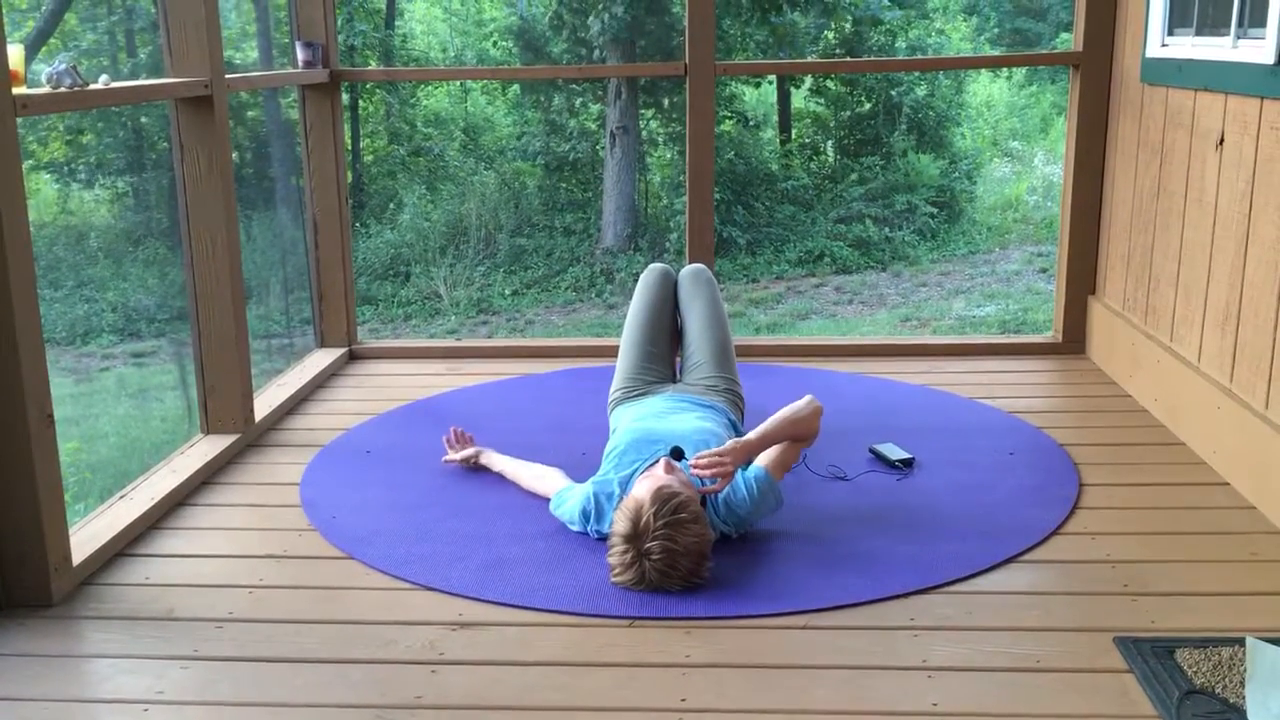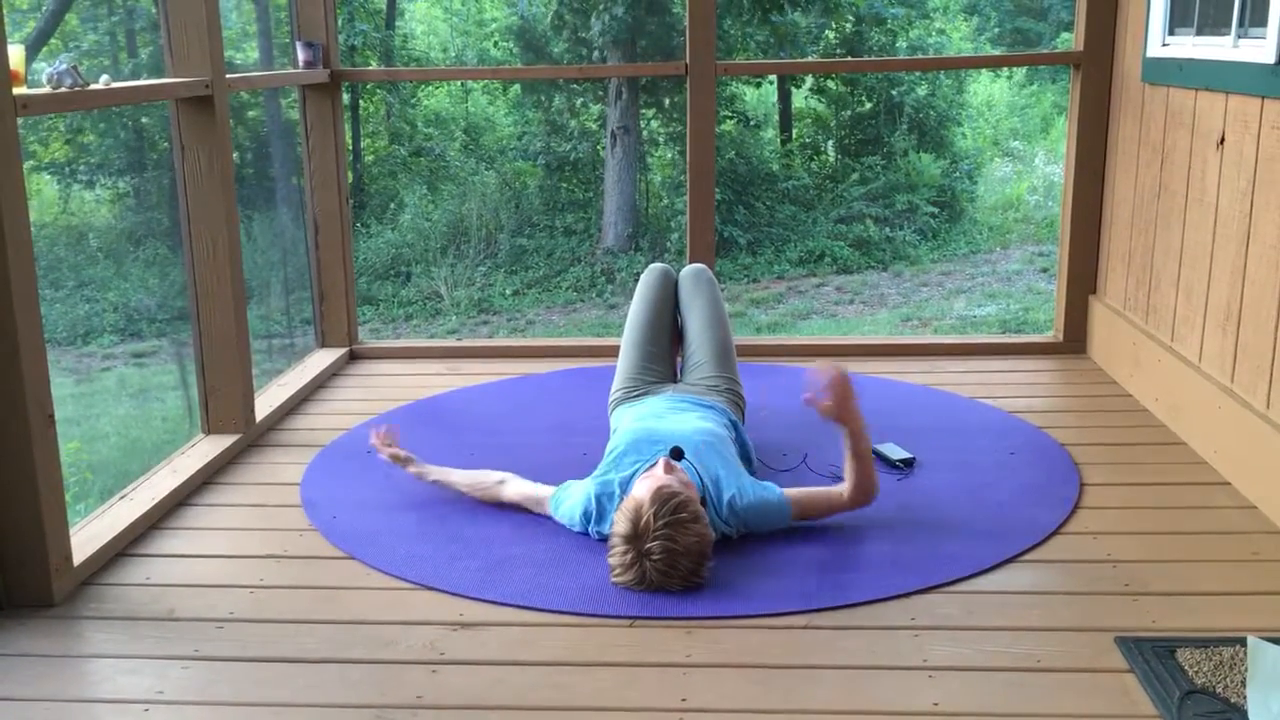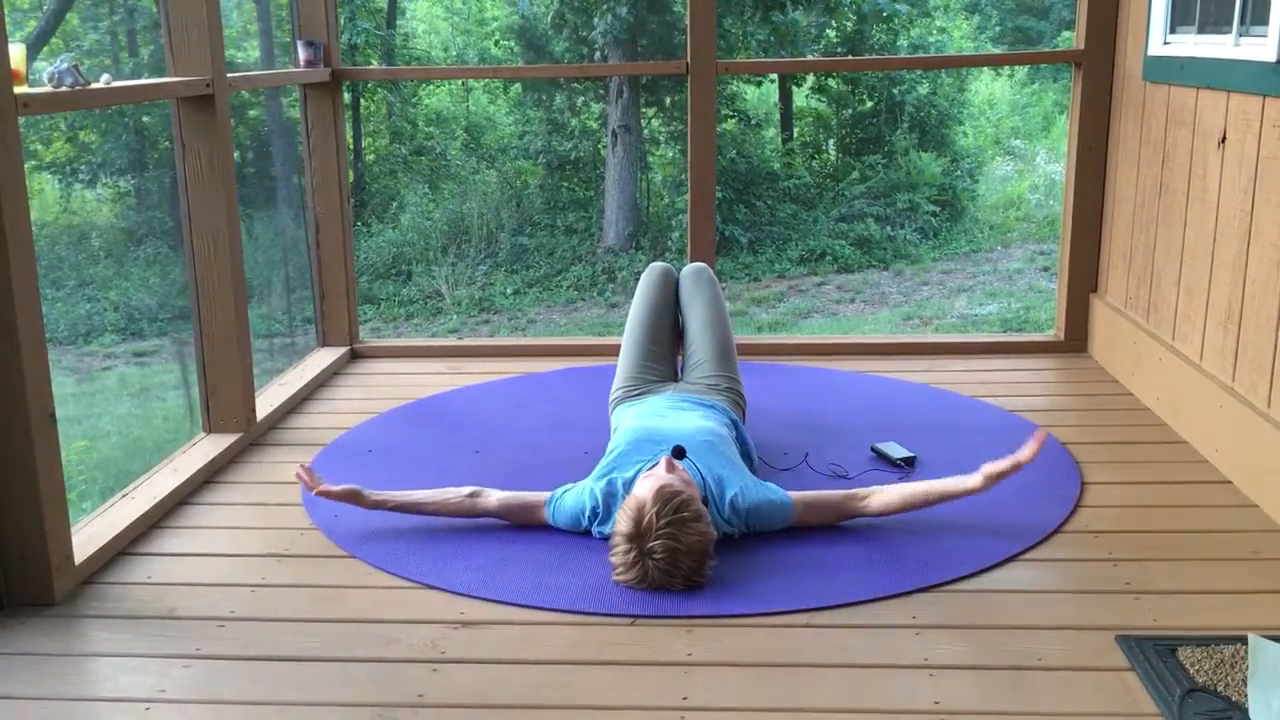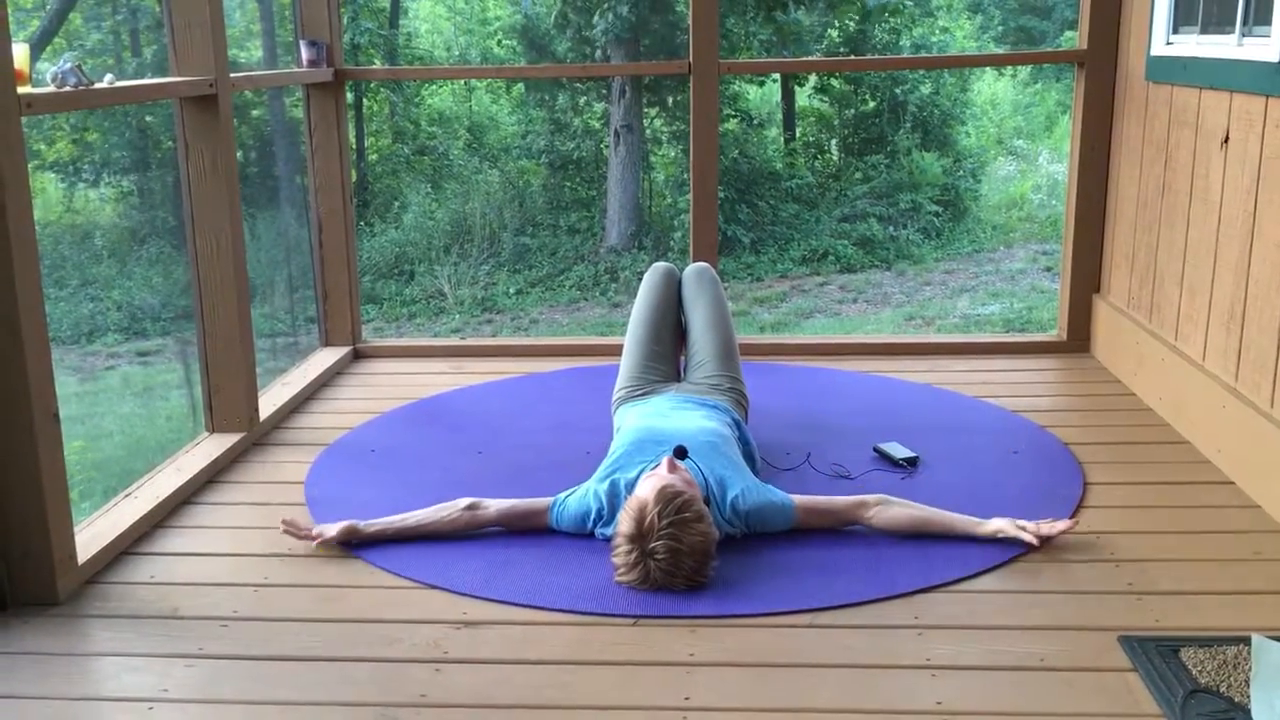
dt=0.4s
person 1, frame 1
left shoulder: (593, 509)
right shoulder: (734, 506)
left elbow: (547, 477)
right elbow: (811, 410)
left wrist: (483, 454)
right wrist: (744, 447)
left hip: (636, 403)
right hip: (712, 404)
left knee: (658, 275)
right knee: (694, 275)
person 1, frame 2
left shoulder: (594, 508)
right shoulder: (737, 506)
left elbow: (506, 486)
right elbow: (859, 493)
left wrist: (416, 464)
right wrist: (847, 418)
left hip: (637, 405)
right hip: (713, 408)
left knee: (659, 276)
right knee: (696, 277)
person 1, frame 3
left shoulder: (597, 507)
right shoulder: (739, 505)
left elbow: (482, 500)
right elbow: (865, 500)
left wrist: (367, 497)
right wrist: (976, 477)
left hip: (638, 402)
right hip: (713, 405)
left knee: (661, 274)
right knee: (698, 273)
left ankle: (676, 278)
person 1, frame 4
left shoulder: (599, 506)
right shoulder: (737, 504)
left elbow: (480, 510)
right elbow: (867, 508)
left wrist: (358, 527)
right wrist: (990, 525)
left hip: (642, 401)
right hip: (715, 403)
left knee: (663, 274)
right knee: (699, 274)
left ankle: (679, 280)
right ankle: (691, 279)
